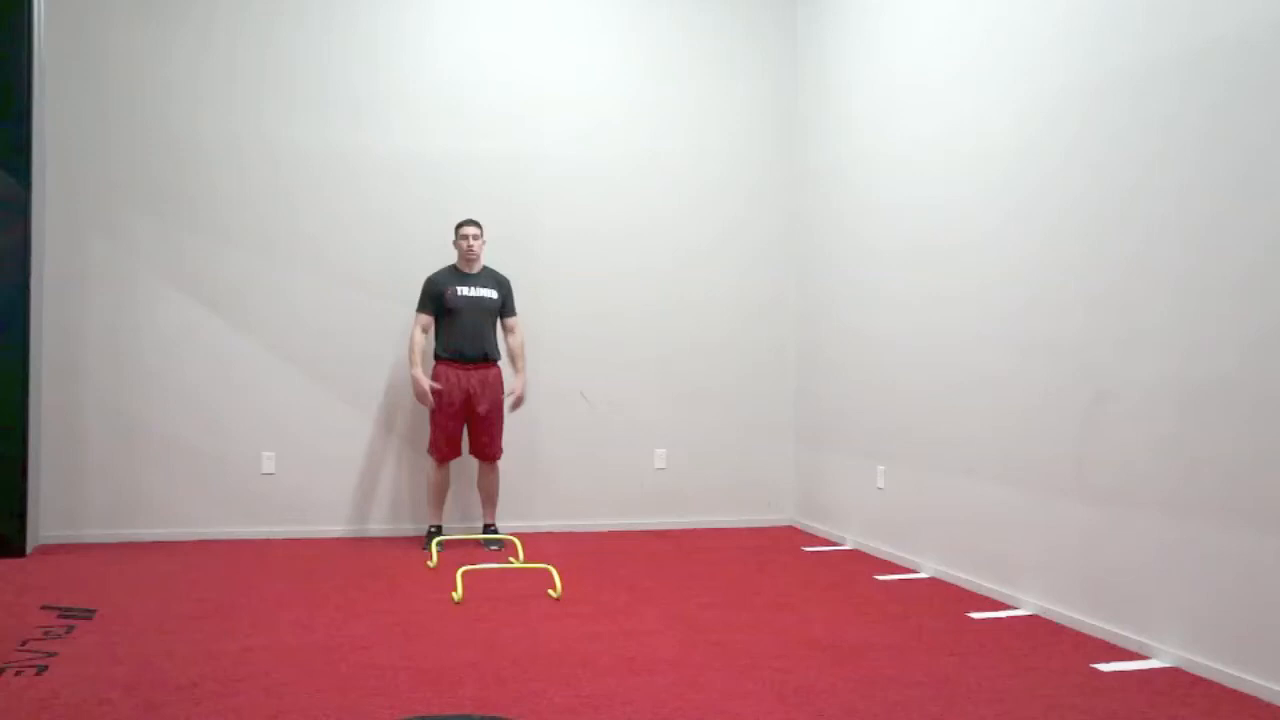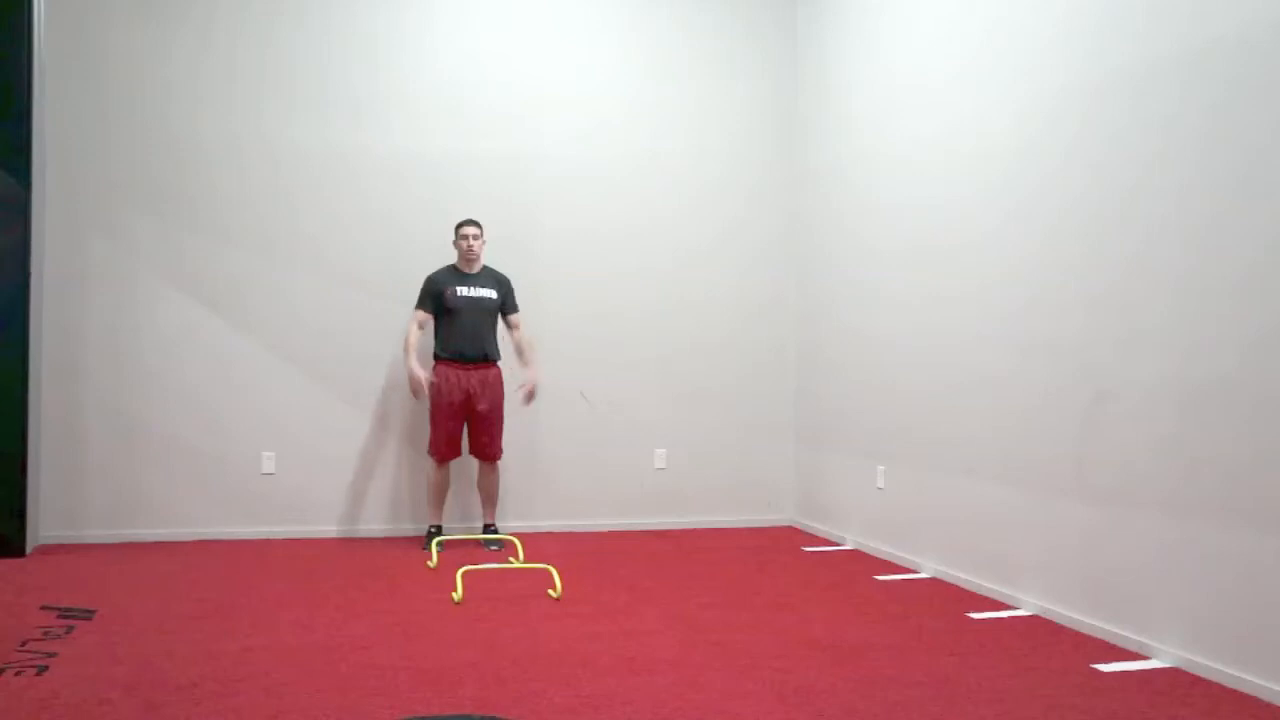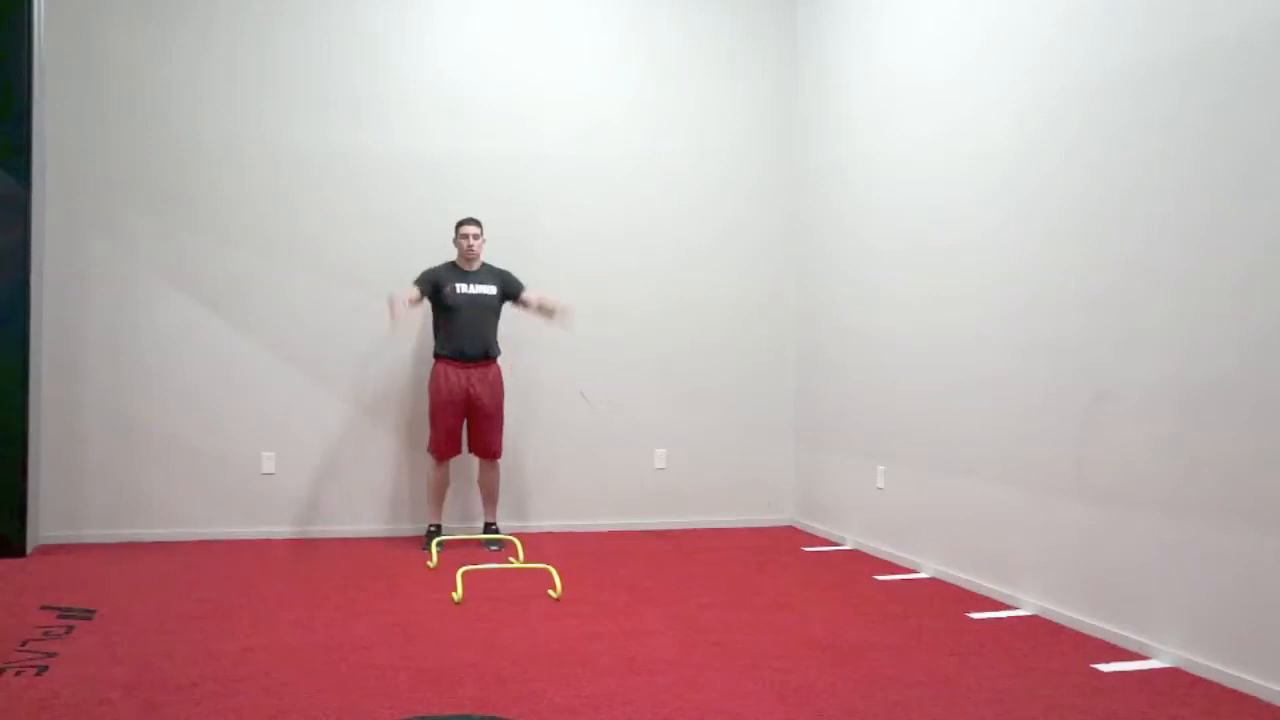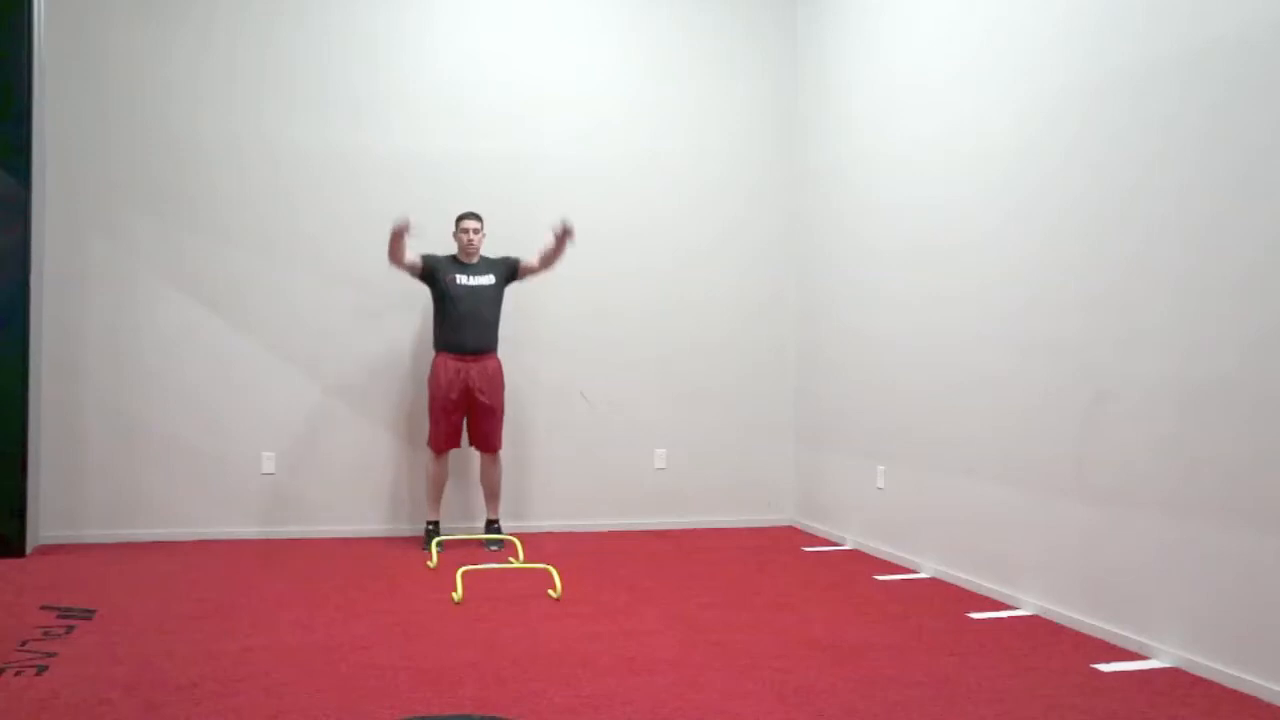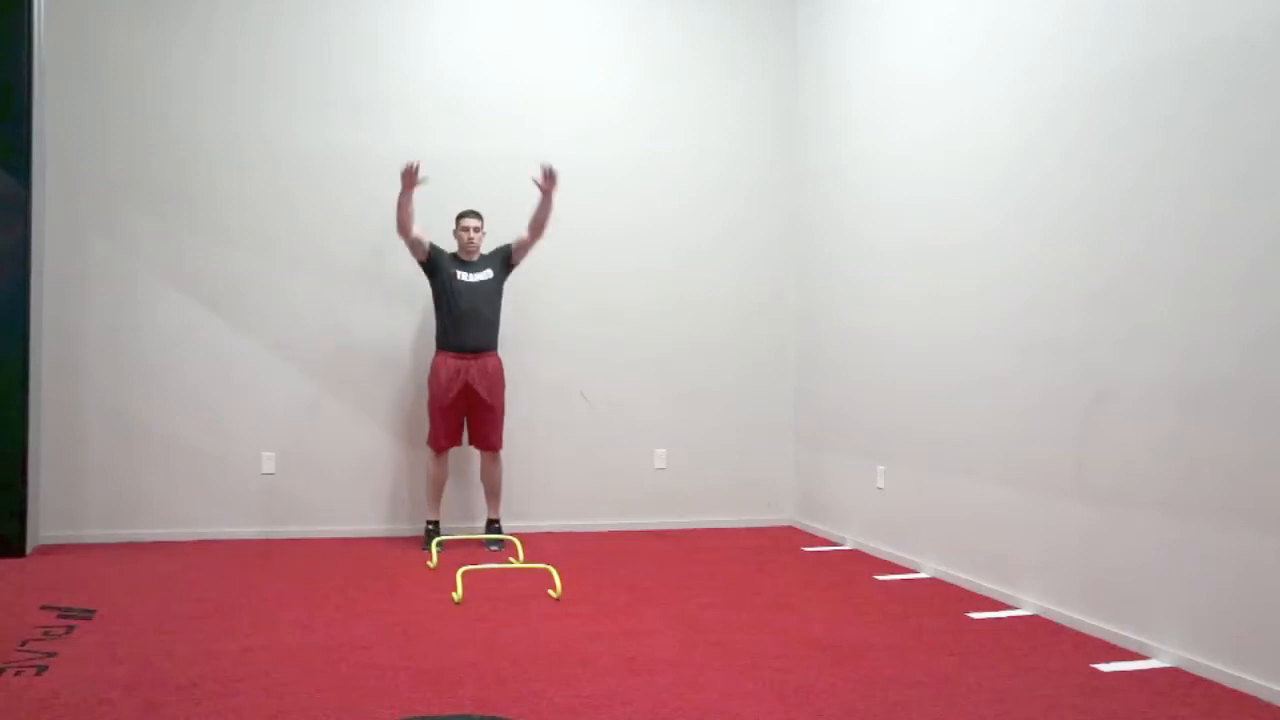
dt=0.1s
person 1, frame 1
left shoulder: (499, 282)
right shoulder: (437, 281)
left elbow: (513, 332)
right elbow: (420, 330)
left wrist: (520, 377)
right wrist: (417, 373)
left hip: (488, 376)
right hip: (447, 376)
left knee: (489, 456)
right knee: (441, 456)
left ankle: (490, 527)
right ankle: (434, 528)
person 1, frame 2
left shoulder: (499, 281)
right shoulder: (438, 280)
left elbow: (516, 328)
right elbow: (417, 326)
left wrist: (529, 370)
right wrist: (413, 365)
left hip: (488, 376)
right hip: (447, 375)
left knee: (489, 457)
right knee: (442, 457)
left ankle: (489, 527)
right ankle: (434, 528)
person 1, frame 3
left shoulder: (499, 278)
right shoulder: (438, 276)
left elbow: (530, 299)
right elbow: (410, 294)
left wrist: (549, 307)
right wrist: (399, 301)
left hip: (487, 375)
right hip: (447, 374)
left knee: (490, 455)
right knee: (442, 455)
left ankle: (490, 524)
right ankle: (434, 526)
person 1, frame 4
left shoulder: (499, 267)
right shoulder: (438, 267)
left elbow: (540, 263)
right elbow: (400, 260)
left wrist: (559, 244)
right wrist: (397, 238)
left hip: (487, 367)
right hip: (447, 366)
left knee: (490, 450)
right knee: (440, 449)
left ankle: (493, 522)
right ankle: (432, 524)
person 1, frame 5
left shoulder: (498, 263)
right shoulder: (439, 264)
left elbow: (534, 233)
right elbow: (407, 232)
left wrist: (546, 194)
right wrist: (407, 189)
left hip: (487, 366)
right hip: (447, 366)
left knee: (491, 450)
right knee: (440, 450)
left ankle: (494, 522)
right ankle: (432, 524)
